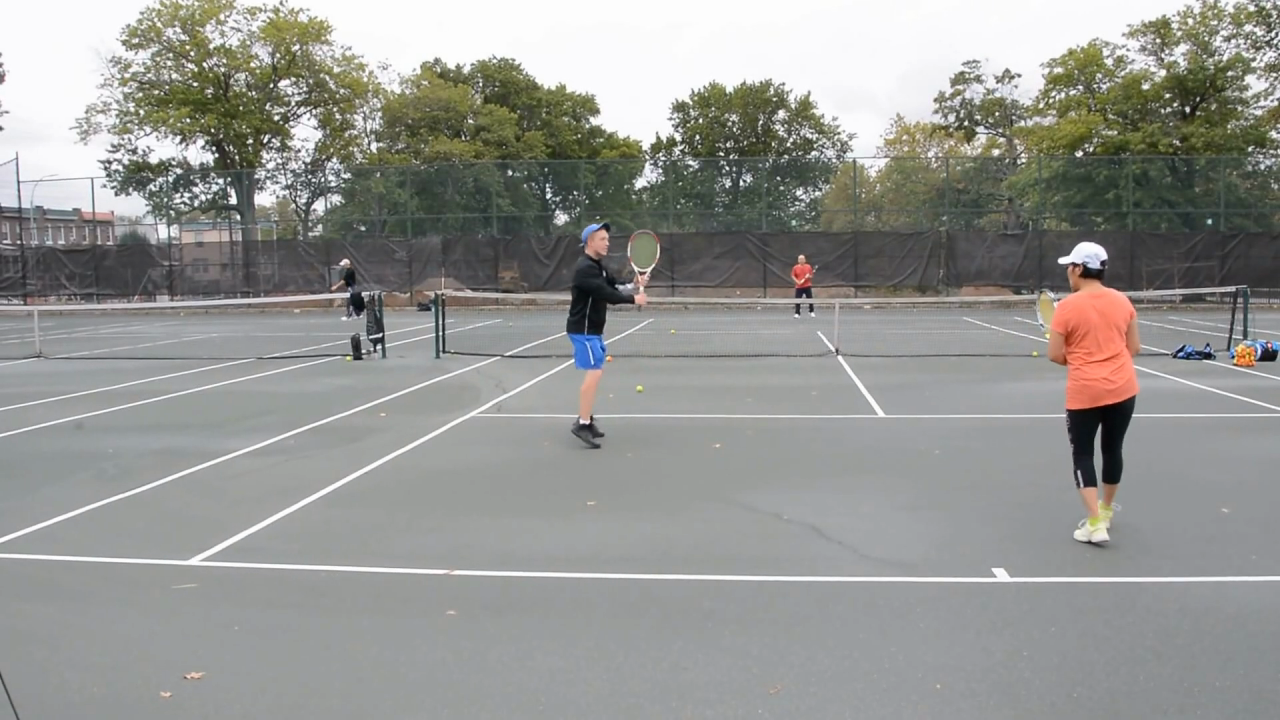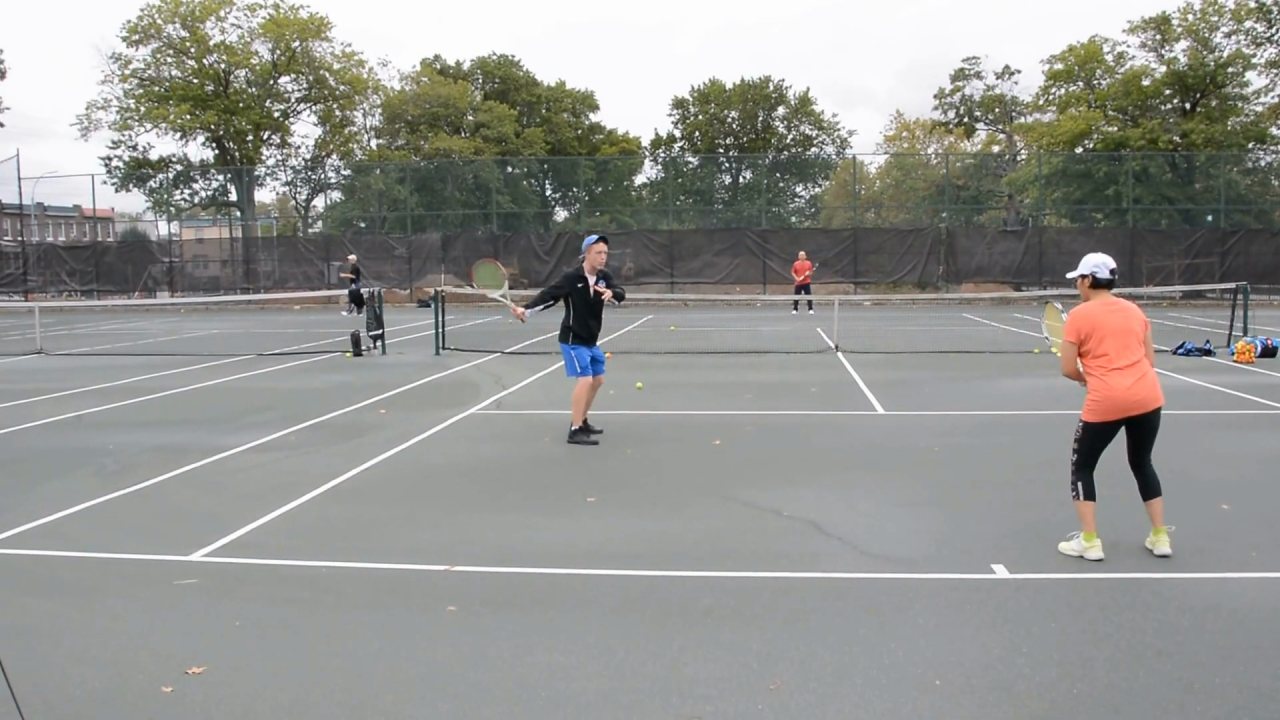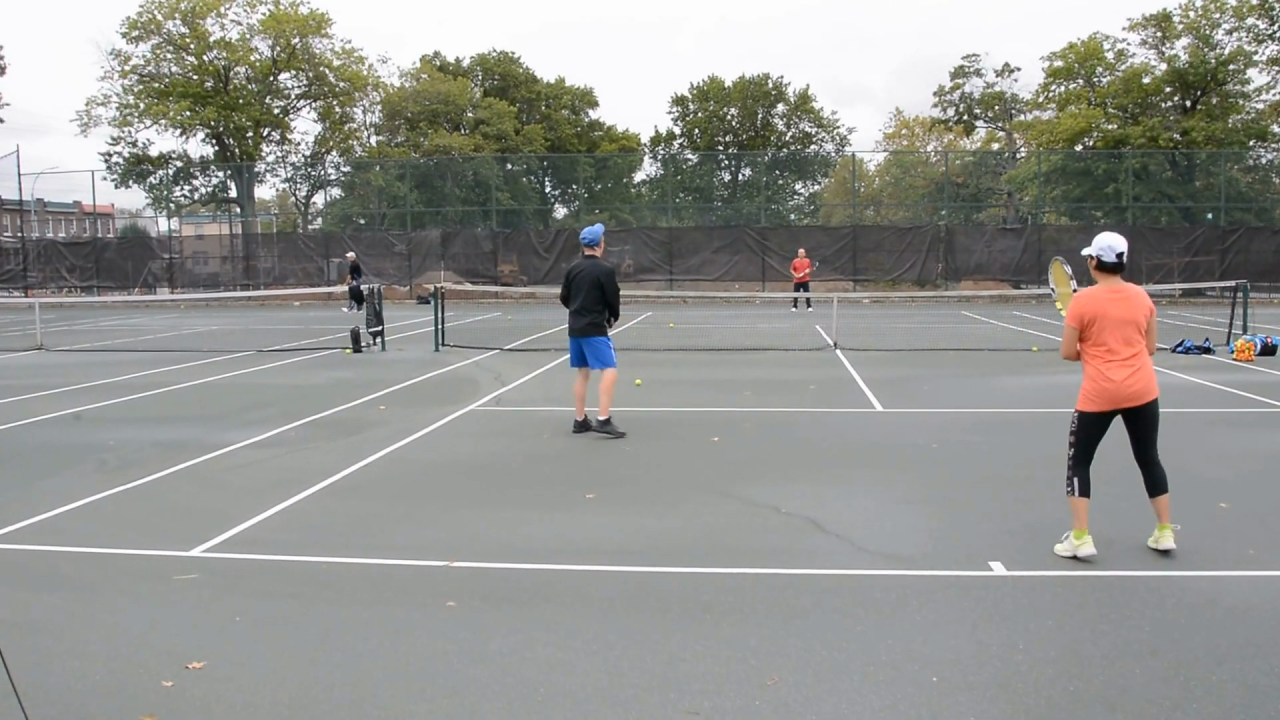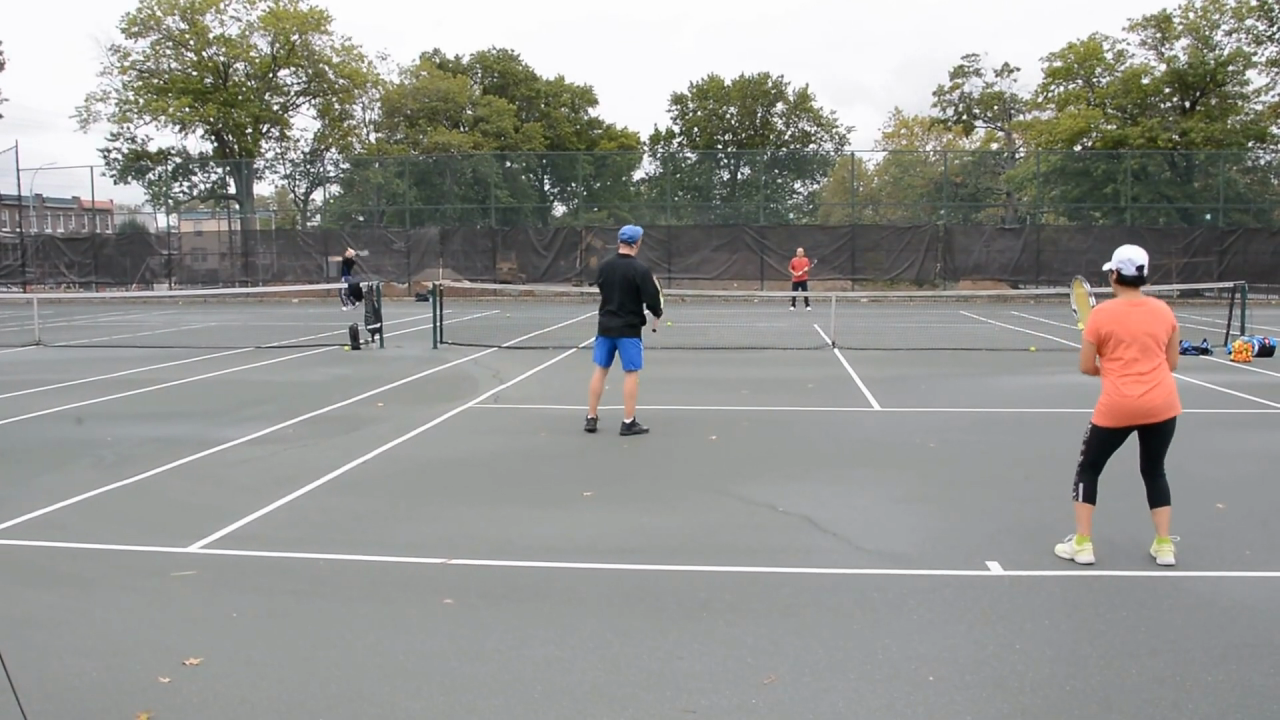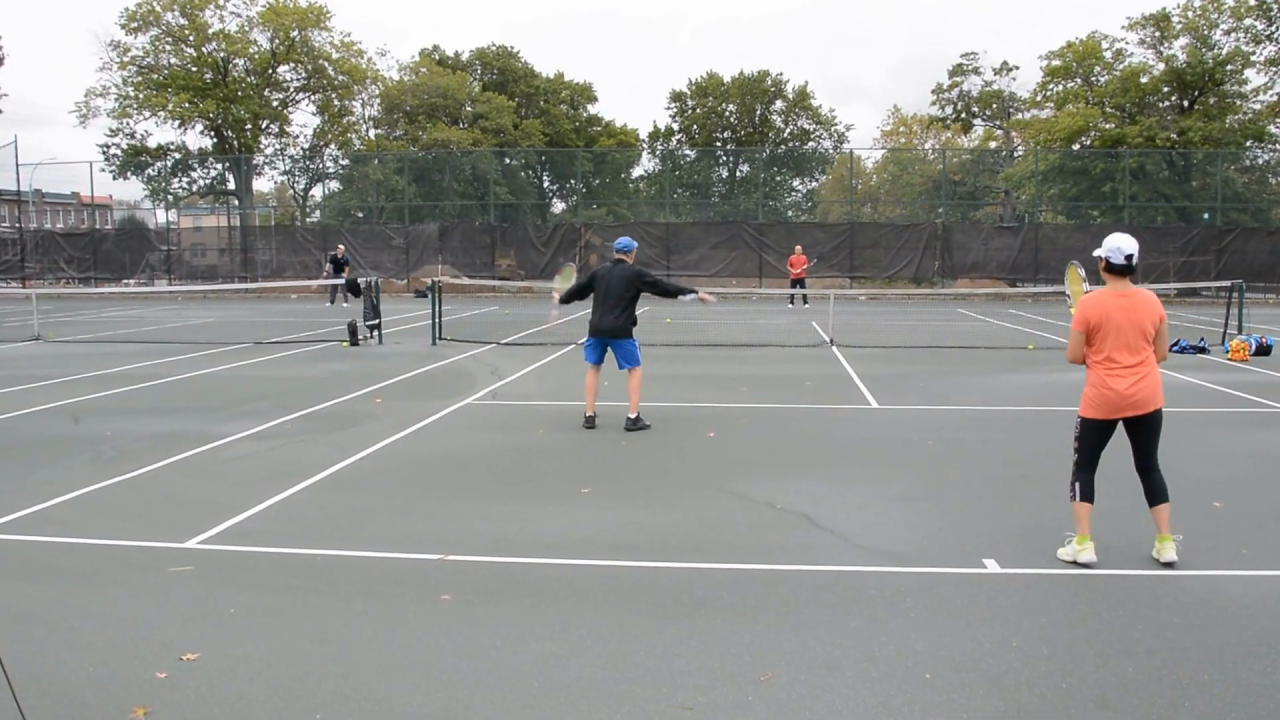
dt=1s
person 1, frame 1
left shoulder: (1067, 306)
right shoulder: (1122, 301)
left elbow: (1055, 355)
right elbow: (1134, 348)
left hip: (1085, 393)
right hip: (1123, 389)
left knee: (1083, 455)
right knee: (1113, 449)
left ankle: (1095, 524)
right ankle: (1106, 510)
person 1, frame 2
left shoulder: (1078, 316)
right shoulder: (1135, 311)
left elbow: (1068, 369)
right elbow: (1149, 360)
left hip: (1105, 404)
right hip: (1147, 398)
left knee: (1081, 467)
right knee: (1141, 464)
left ankle: (1089, 541)
right ankle: (1160, 537)
person 1, frame 3
left shoulder: (1082, 300)
right shoulder: (1142, 297)
left elbow: (1067, 352)
right elbow: (1150, 348)
left hip: (1100, 395)
right hip: (1142, 391)
left knee: (1078, 462)
right knee: (1149, 458)
left ankle: (1081, 538)
right ankle: (1165, 532)
person 1, frame 4
left shoulder: (1101, 314)
right shoulder: (1164, 311)
left elbow: (1086, 366)
right elbow: (1172, 363)
left hip: (1117, 409)
right hip: (1161, 406)
left knee: (1087, 469)
right knee: (1154, 472)
left ankle: (1082, 543)
right ankle: (1164, 545)
person 1, frame 5
left shoulder: (1089, 303)
right shoulder: (1152, 301)
left elbow: (1074, 356)
right elbow: (1161, 354)
left hip: (1101, 401)
right hip: (1146, 399)
left knee: (1083, 468)
right knee: (1149, 468)
left ankle: (1083, 544)
right ankle: (1166, 543)
person 2, frame 1
left shoulder: (598, 266)
right shoulder: (585, 269)
left elbow: (615, 286)
right elbow: (607, 295)
left wrist: (635, 285)
right wrist: (634, 299)
left hip: (592, 330)
right hip: (583, 331)
left knee: (595, 373)
right knee: (593, 373)
left ankle: (585, 420)
right ankle: (583, 424)
person 2, frame 2
left shoulder: (604, 277)
right shoulder: (571, 278)
left elbow: (621, 294)
right elbow: (547, 296)
left wrist: (611, 293)
right wrist: (525, 309)
left hip: (591, 341)
right hip: (574, 340)
left knee: (597, 380)
right knee: (584, 380)
left ankle: (582, 421)
right ankle: (575, 430)
person 2, frame 3
left shoulder: (573, 268)
right shoulder: (605, 270)
left elbow: (564, 298)
right elbow: (613, 299)
right wrist: (614, 318)
left hip: (575, 328)
right hip: (595, 329)
left knee: (583, 372)
right knee: (609, 370)
left ankle: (580, 420)
right ankle: (603, 419)
person 2, frame 4
left shoulder: (604, 266)
right shoulder: (640, 270)
right elbow: (652, 299)
right wrist: (657, 313)
left hip: (606, 326)
right hip: (629, 329)
left knee: (600, 370)
right knee: (631, 373)
left ankle: (591, 418)
right ankle: (629, 422)
person 2, frame 5
left shoulder: (599, 271)
right shoulder: (636, 273)
left elbow: (578, 289)
right elbow: (664, 288)
left wrist: (562, 299)
right wrist: (696, 293)
left hip: (596, 329)
right hip: (621, 331)
left knee: (593, 368)
right knee: (635, 370)
left ankle: (589, 415)
right ankle: (633, 417)
